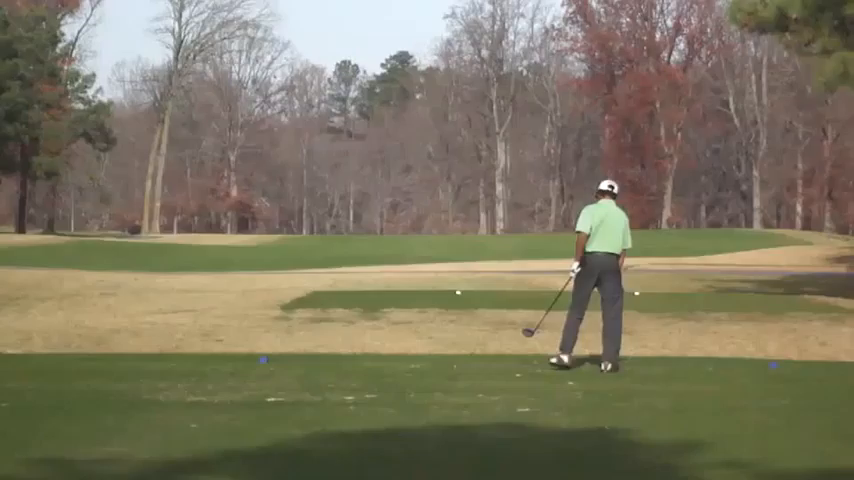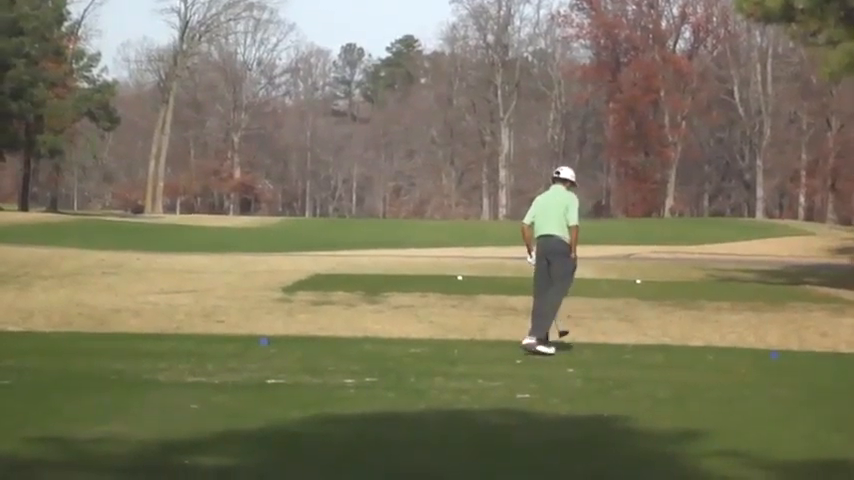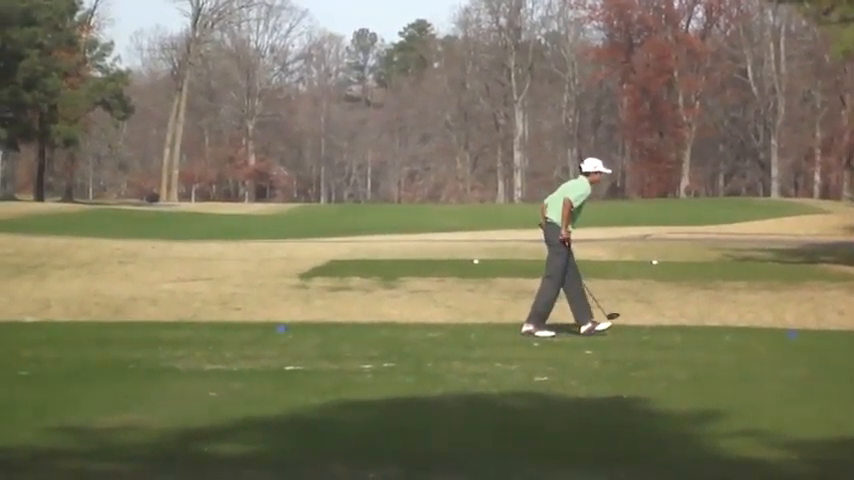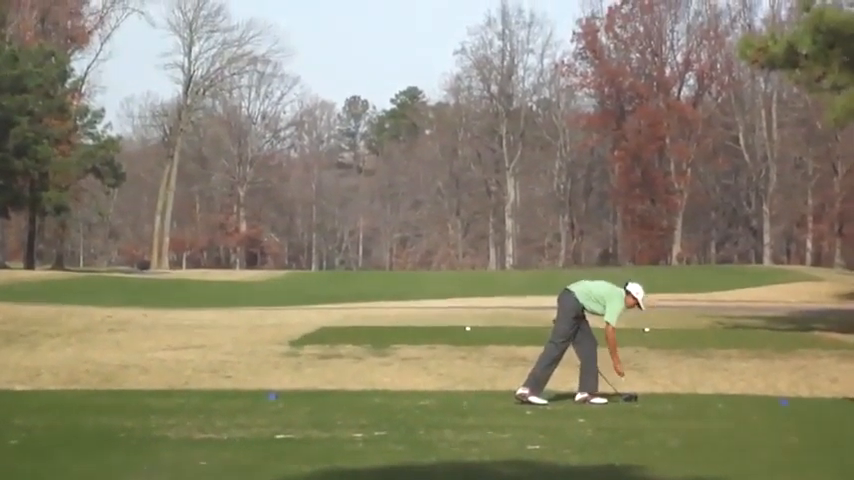
dt=0.7s
person 1, frame 1
left shoulder: (591, 210)
right shoulder: (622, 216)
left elbow: (582, 234)
right elbow: (624, 249)
left wrist: (577, 259)
right wrist: (618, 271)
left hip: (590, 260)
right hip: (611, 263)
left knee: (577, 308)
right knee: (613, 313)
left ankle: (565, 353)
right ankle: (610, 360)
person 1, frame 2
left shoulder: (540, 198)
right shoulder: (569, 197)
left elbow: (526, 226)
right elbow: (573, 226)
left wrist: (530, 250)
right wrist: (574, 251)
left hip: (541, 245)
right hip: (560, 246)
left knee: (541, 295)
right knee: (555, 294)
left ankle: (537, 338)
right ankle: (534, 337)
person 1, frame 3
left shoulder: (573, 183)
right shoulder: (584, 187)
left elbow: (545, 204)
right elbow: (567, 201)
left wrist: (546, 226)
right wrist: (565, 229)
left hip: (551, 228)
right hip: (558, 231)
left knee: (572, 278)
right knee: (553, 279)
left ankle: (586, 323)
right ankle: (532, 324)
person 1, frame 4
left shoulder: (614, 292)
right shoulder: (618, 299)
right elbow: (609, 330)
left wrist: (563, 320)
right wrist: (616, 361)
left hip: (571, 299)
right hip: (572, 302)
left knee: (588, 345)
right knee: (557, 345)
left ankle: (585, 392)
right ankle: (527, 390)
